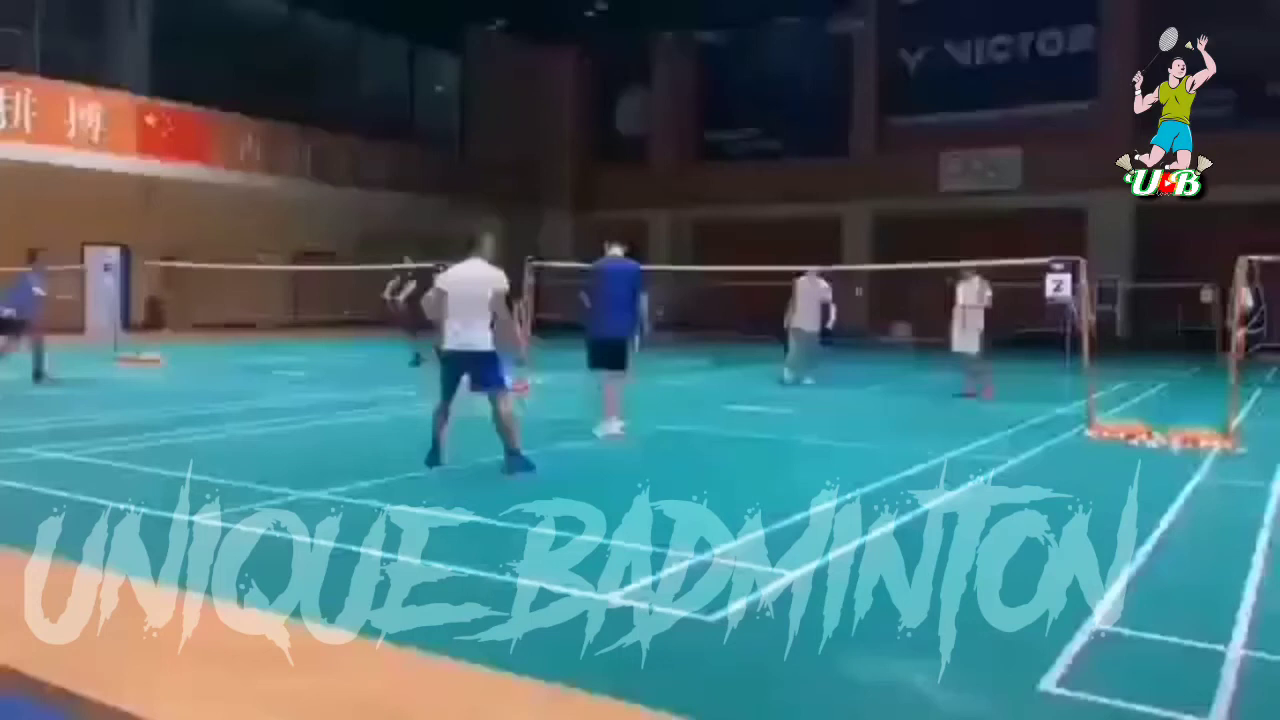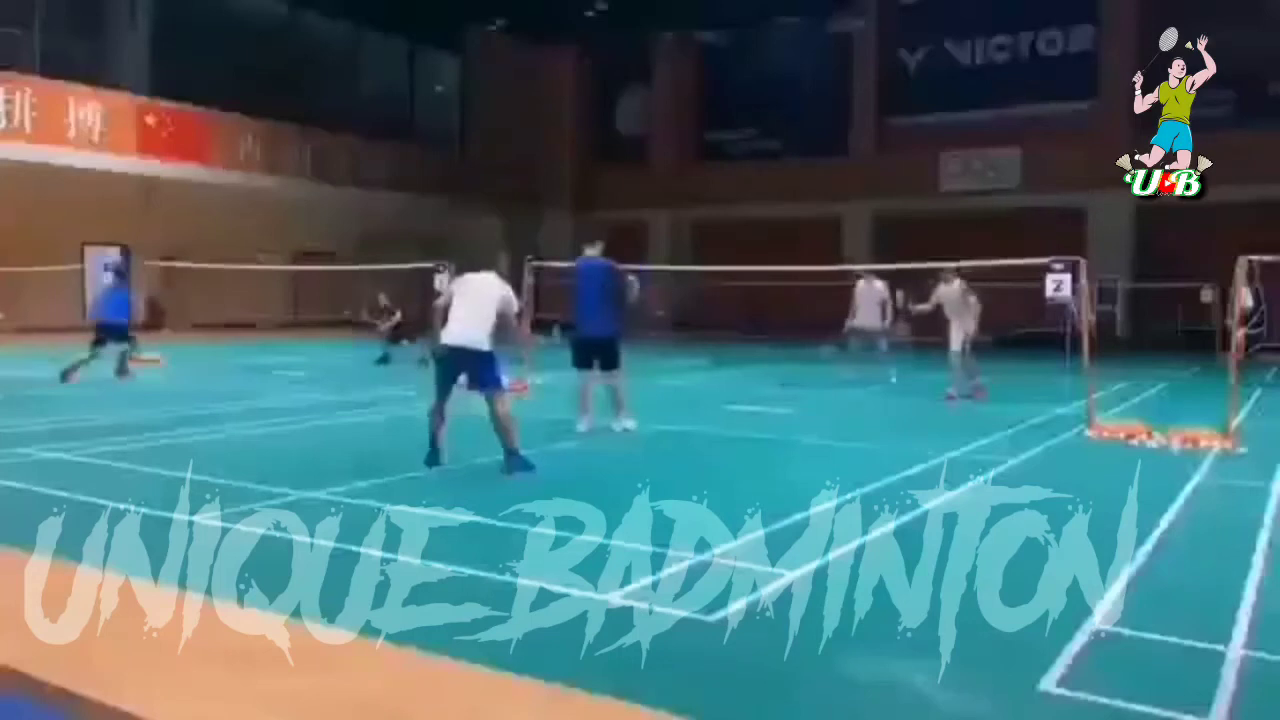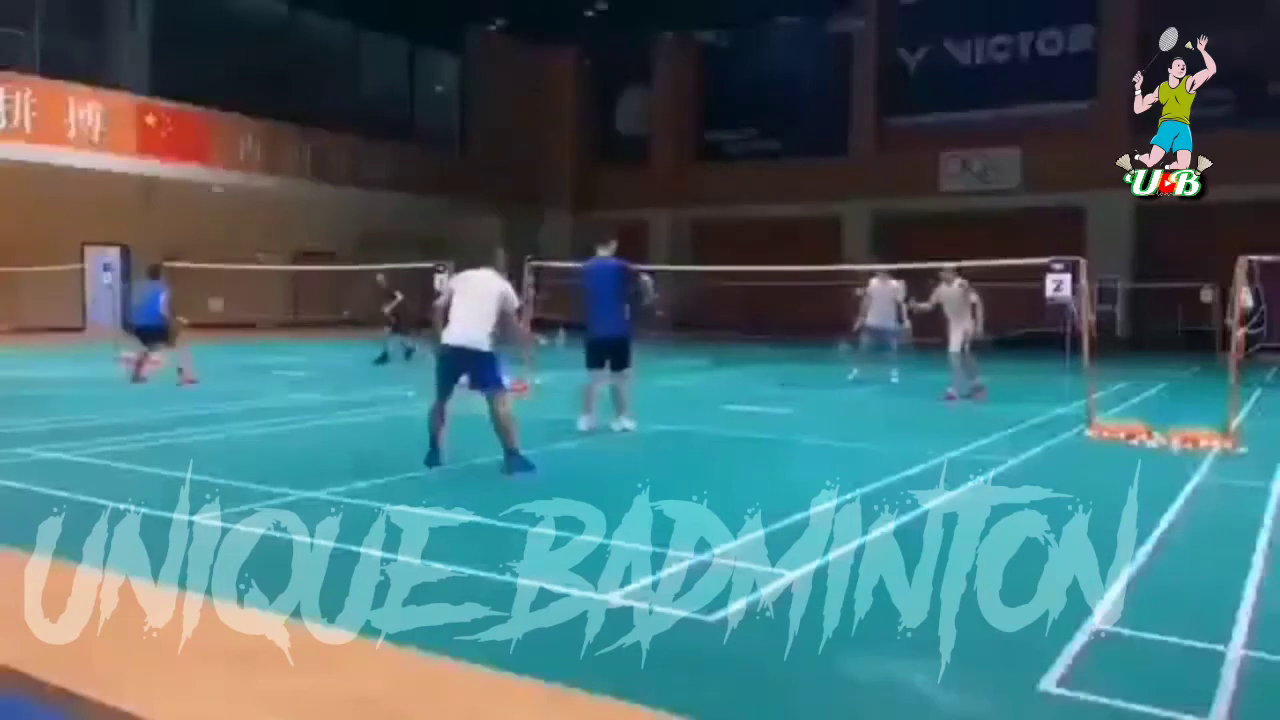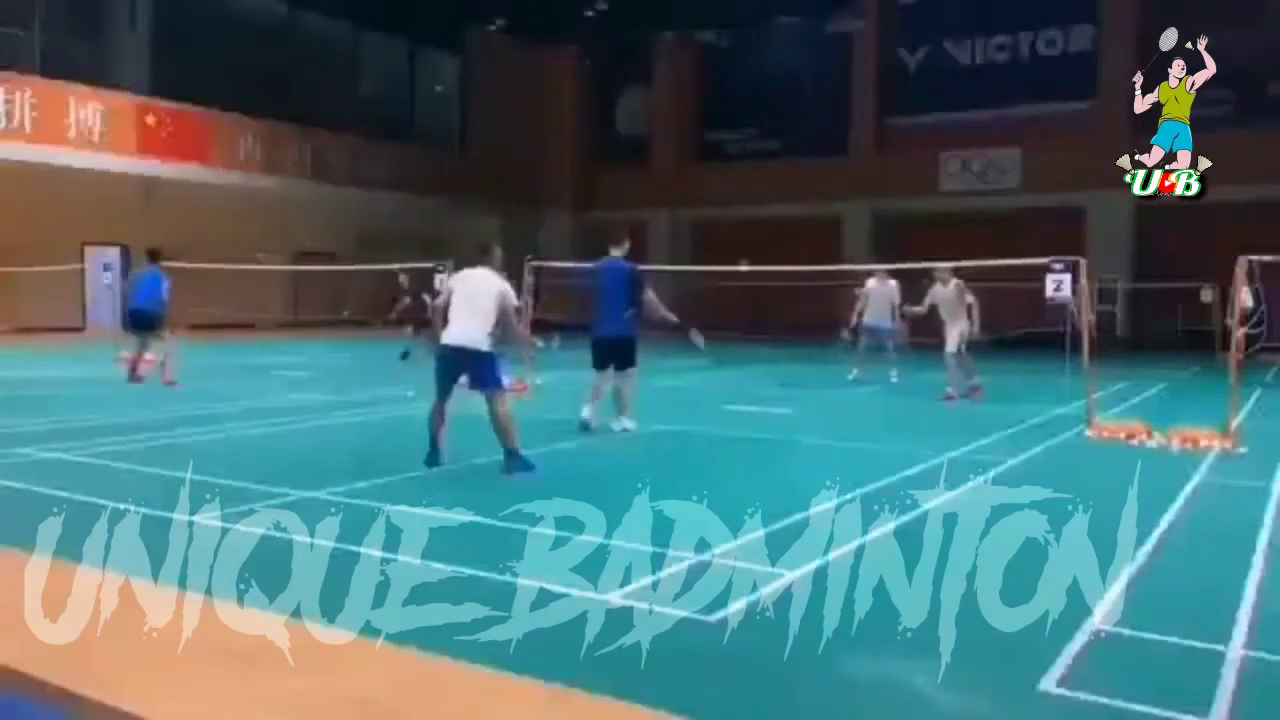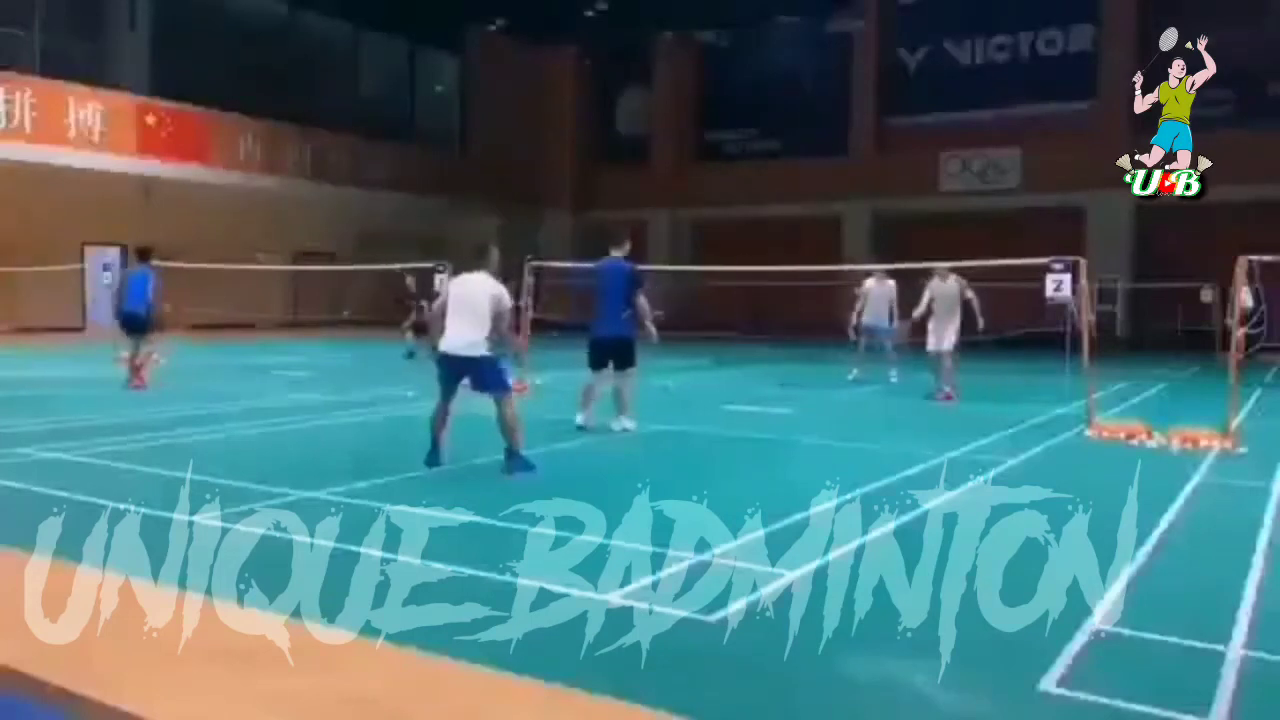
dt=0.4s
person 1, frame 1
left shoulder: (450, 273)
right shoulder: (495, 275)
left elbow: (429, 305)
right elbow: (501, 314)
left wrist: (442, 326)
right wrist: (517, 343)
left hip: (451, 347)
right hip: (482, 347)
left knee: (444, 402)
right knee: (501, 401)
left ankle: (435, 453)
right ankle: (513, 456)
person 1, frame 2
left shoulder: (463, 279)
right shoulder: (504, 289)
left elbow: (438, 307)
right elbow: (512, 327)
left wrist: (438, 337)
left hip: (449, 345)
right hip: (478, 347)
left knee: (440, 400)
right knee: (498, 401)
left ankle: (434, 452)
right ankle: (512, 456)
person 1, frame 3
left shoulder: (461, 277)
right shoulder: (503, 286)
left elbow: (439, 307)
right elbow: (512, 326)
left wrist: (440, 336)
left hip: (450, 345)
right hip: (479, 347)
left knee: (441, 399)
right knee: (499, 401)
left ankle: (434, 452)
right ankle: (512, 456)
person 1, frame 4
left shoulder: (459, 276)
right shoulder: (501, 285)
left elbow: (438, 307)
right elbow: (511, 327)
left wrist: (440, 337)
right wrist: (531, 342)
left hip: (450, 345)
right hip: (479, 347)
left knee: (441, 399)
right knee: (498, 401)
left ankle: (434, 452)
right ankle: (512, 456)
person 1, frame 5
left shoulder: (455, 282)
right shoulder: (497, 289)
left elbow: (434, 315)
right elbow: (502, 330)
left wrist: (440, 340)
right wrist: (517, 349)
left hip: (448, 350)
right hip: (477, 352)
left knee: (445, 400)
right knee: (506, 400)
left ankle: (434, 452)
right ankle: (514, 456)
person 2, frame 1
left shoulder: (597, 268)
right shoulder: (635, 268)
left elbow: (587, 298)
right elbow: (641, 301)
right wrist: (643, 324)
left hip: (599, 331)
right hip: (622, 331)
left knee: (604, 375)
right knee: (617, 376)
left ankle: (609, 421)
right ankle: (612, 420)
person 2, frame 2
left shoulder: (574, 268)
right shoulder: (608, 267)
left elbow: (573, 298)
right elbow: (631, 282)
right wrist: (629, 299)
left hip: (582, 332)
right hip: (607, 331)
left knee: (586, 377)
right knee: (612, 376)
left ankle: (584, 420)
right ankle: (621, 418)
person 2, frame 3
left shoulder: (586, 269)
right shoulder: (620, 267)
right elbow: (645, 281)
right wrist: (647, 298)
left hip: (595, 331)
right hip: (618, 330)
left knee: (594, 376)
right knee: (620, 376)
left ankle: (586, 418)
right ankle: (621, 418)
person 2, frame 4
left shoulder: (596, 268)
right shoulder: (629, 269)
right elbow: (647, 297)
right wrist: (669, 316)
left hip: (599, 331)
right hip: (623, 331)
left knee: (602, 375)
right knee: (624, 376)
left ankle: (589, 409)
right ankle: (622, 418)
person 2, frame 5
left shoulder: (597, 268)
right shoulder: (629, 270)
right elbow: (639, 300)
right wrist: (649, 324)
left hip: (599, 331)
right hip: (622, 332)
left knee: (596, 375)
right knee: (623, 376)
left ankle: (582, 416)
right ankle: (622, 418)
